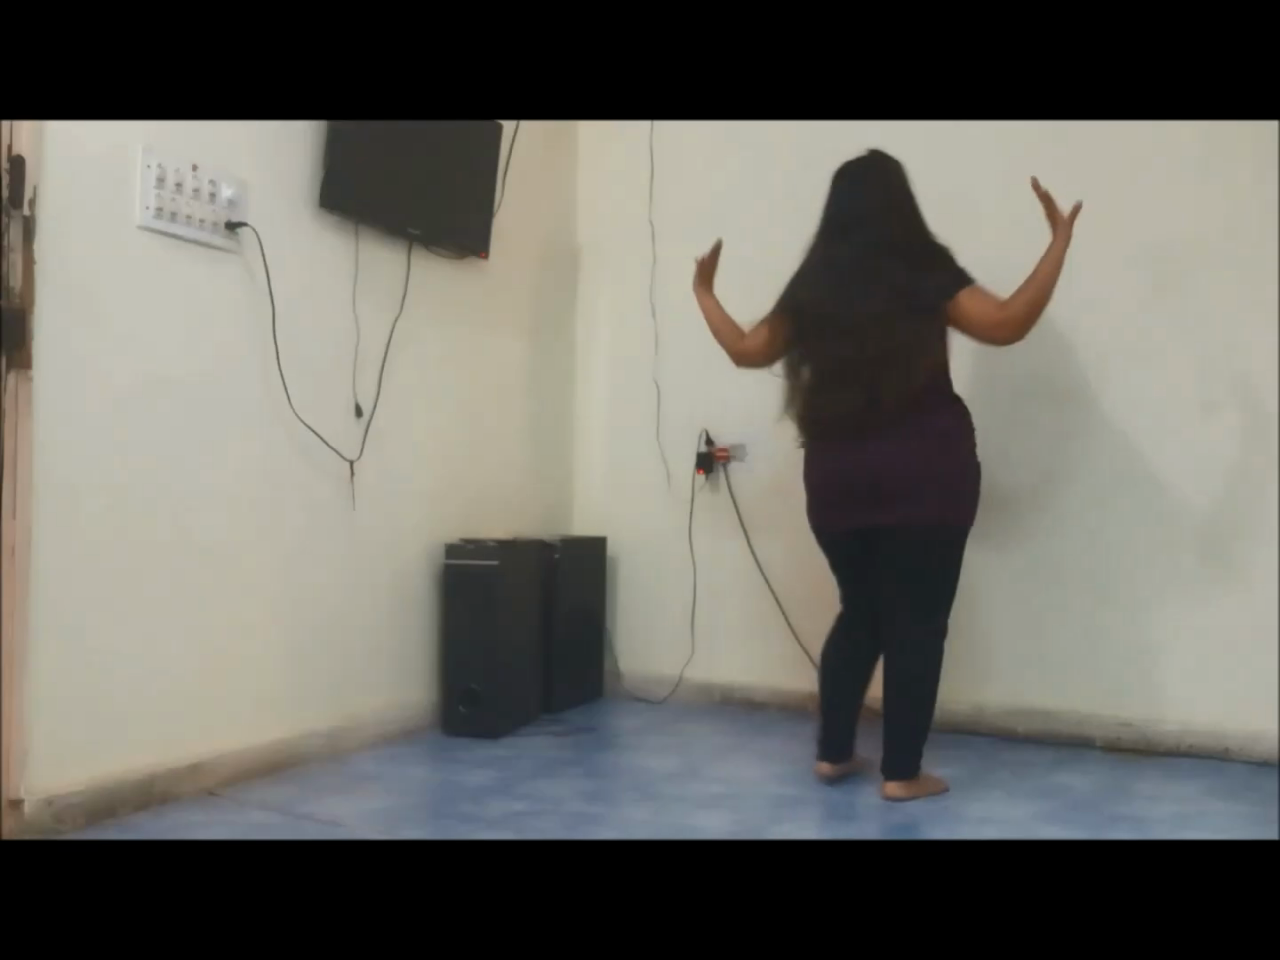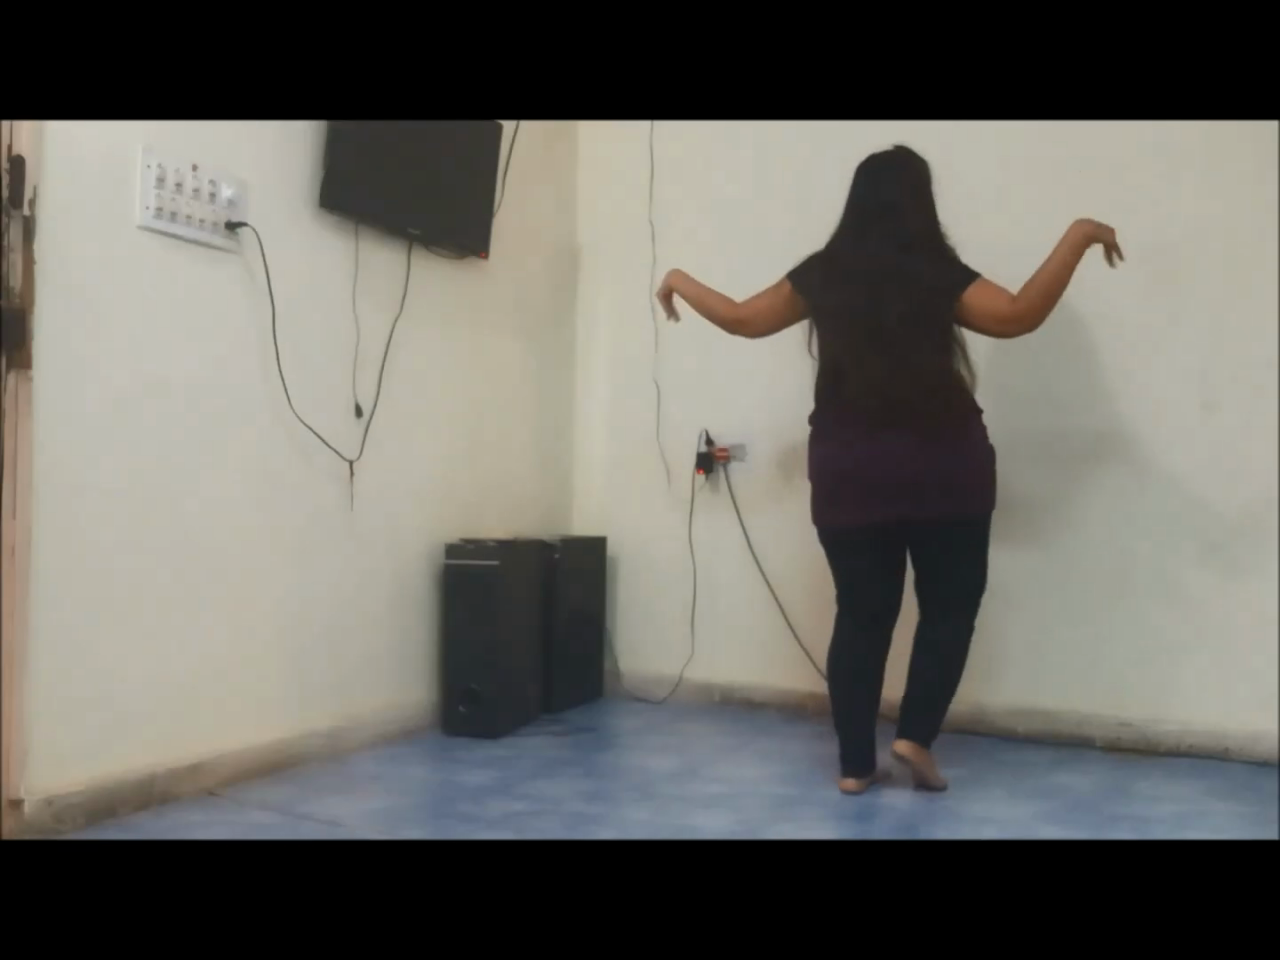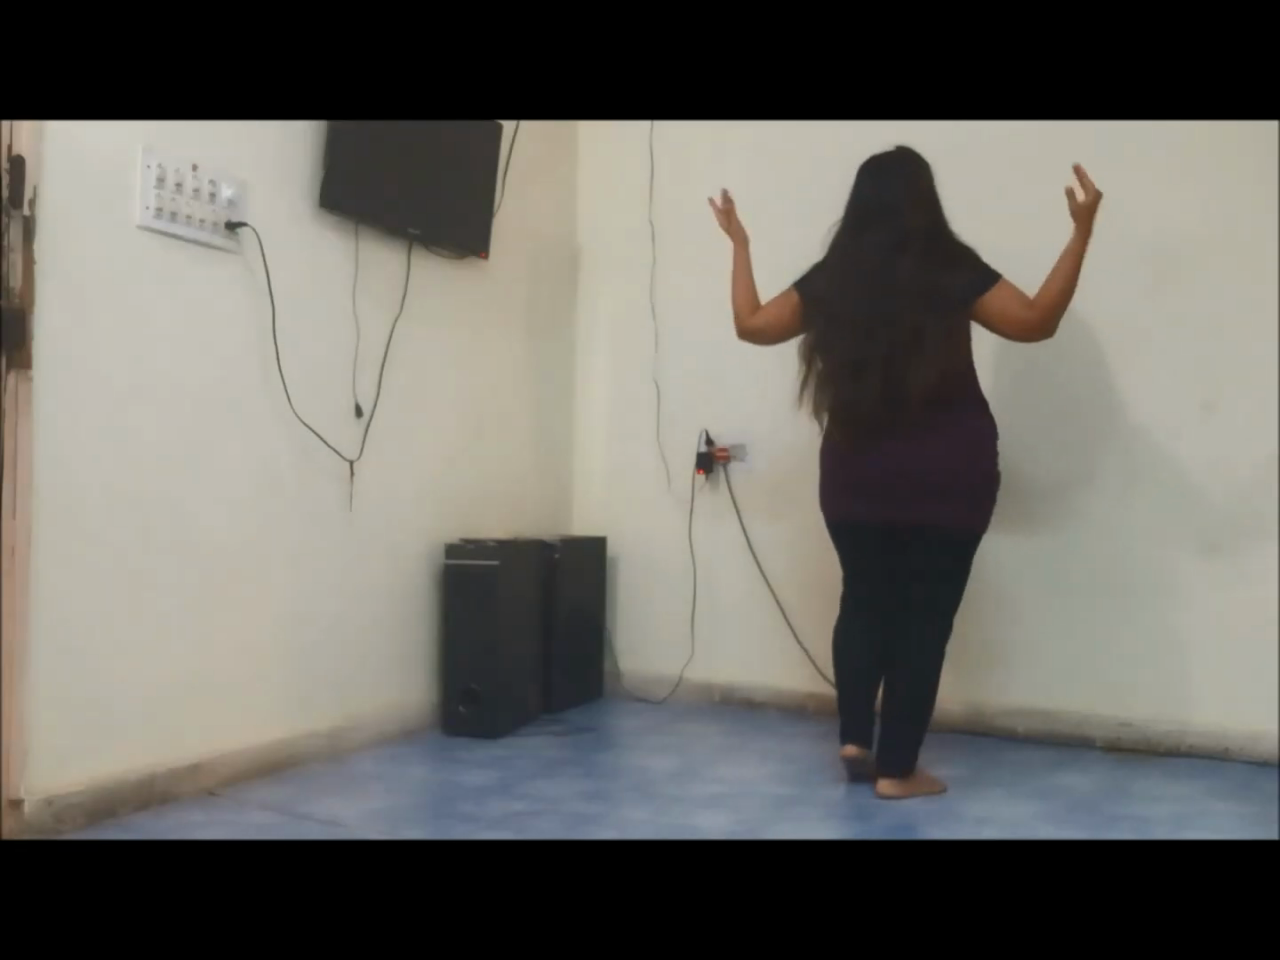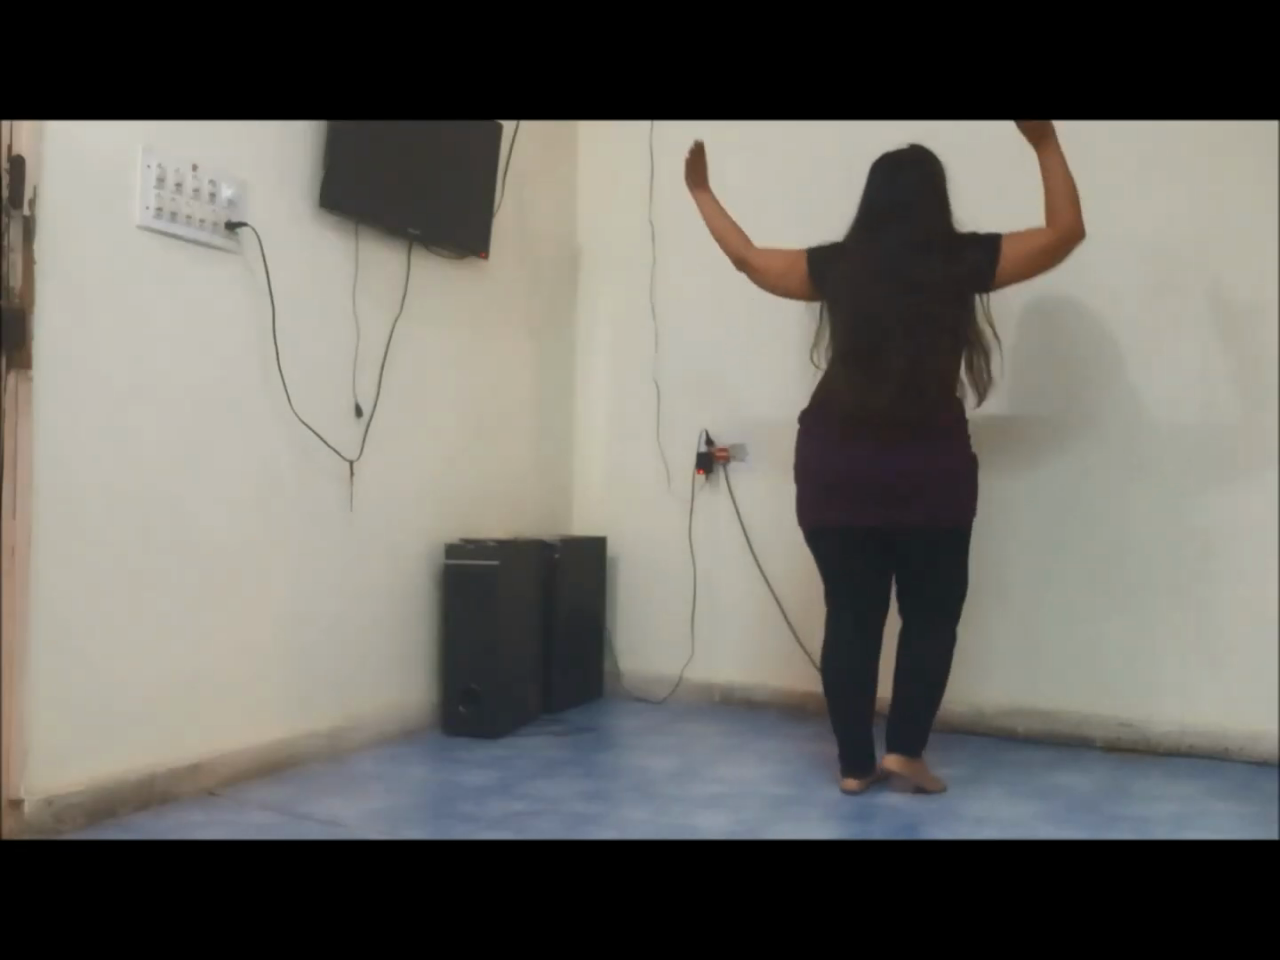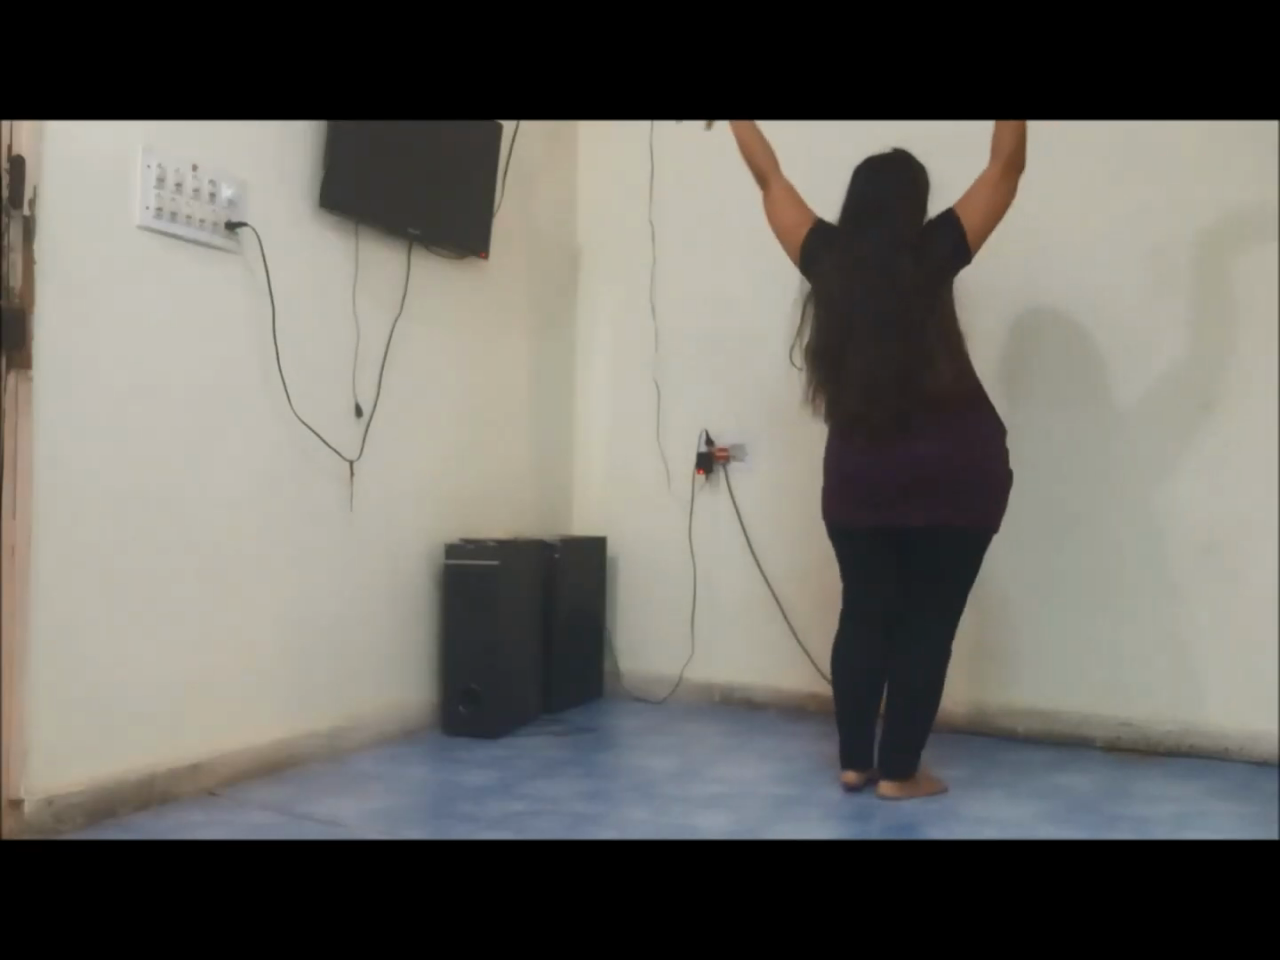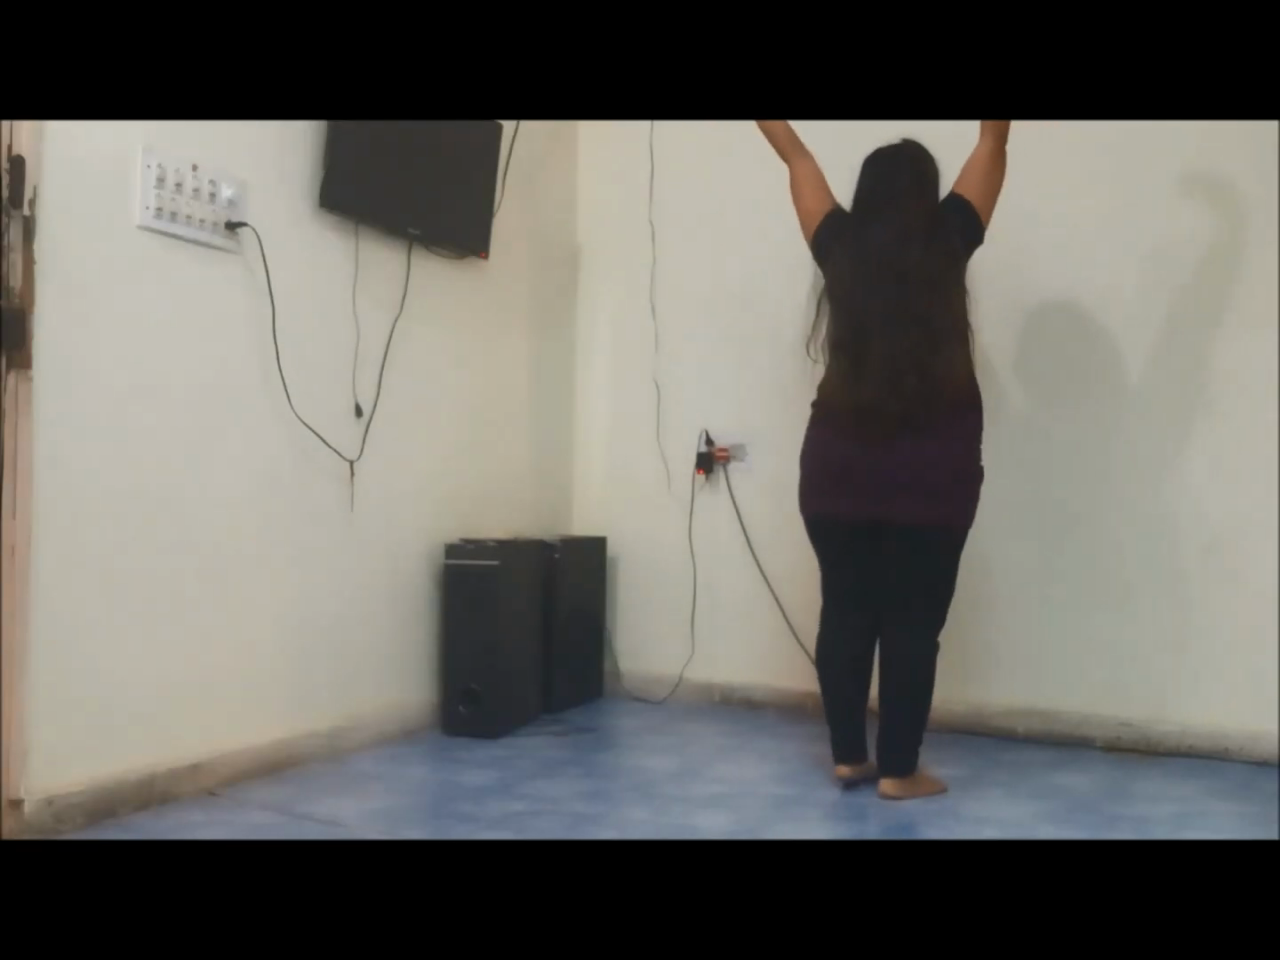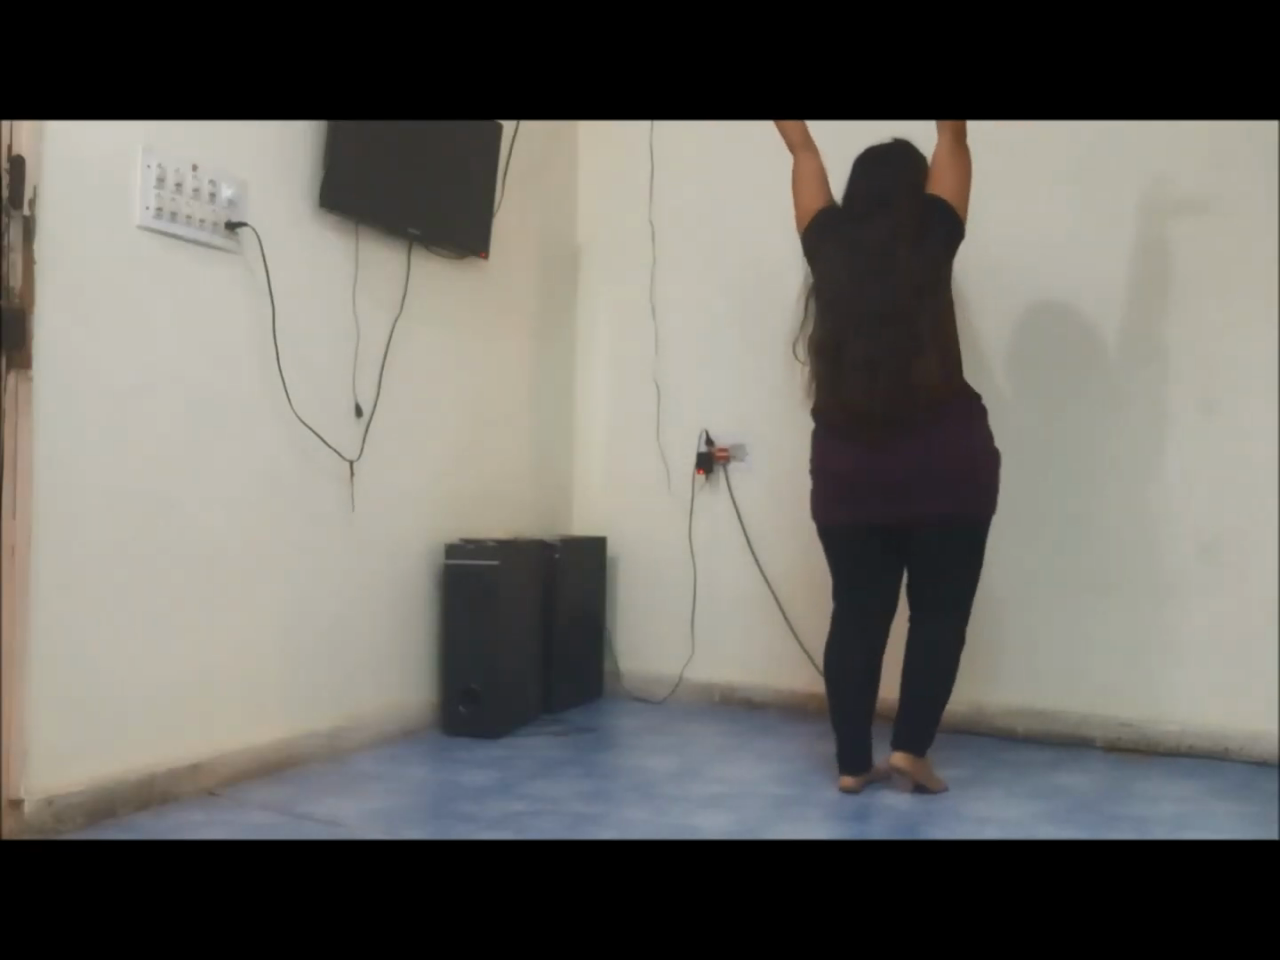
dt=0.5s
person 1, frame 1
left shoulder: (815, 284)
right shoulder: (922, 270)
left elbow: (748, 351)
right elbow: (1006, 325)
left wrist: (704, 293)
right wrist: (1059, 243)
left hip: (837, 473)
right hip: (923, 472)
left knee: (861, 611)
right knee: (916, 620)
left ankle: (834, 751)
right ankle: (902, 771)
person 1, frame 2
left shoulder: (825, 275)
right shoulder: (936, 273)
left elbow: (743, 319)
right elbow: (1018, 316)
left wrist: (678, 283)
right wrist: (1075, 242)
left hip: (848, 471)
right hip: (943, 467)
left knee: (861, 615)
right knee: (950, 607)
left ankle: (855, 764)
right ankle: (915, 736)
person 1, frame 3
left shoulder: (832, 279)
right shoulder: (949, 270)
left elbow: (752, 325)
right elbow: (1036, 321)
left wrist: (738, 242)
right wrist: (1081, 233)
left hip: (855, 468)
right hip: (944, 472)
left knee: (864, 604)
right knee: (924, 617)
left ankle: (854, 739)
right ankle: (896, 767)
person 1, frame 4
left shoulder: (840, 267)
right shoulder: (959, 264)
left elbow: (748, 259)
right elbow: (1064, 232)
left wrist: (701, 191)
right wrist: (1045, 145)
left hip: (835, 468)
right hip: (929, 471)
left knee: (851, 617)
right knee: (932, 615)
left ankle: (854, 764)
right ankle: (905, 750)
person 1, frame 5
left shoulder: (826, 259)
right shoulder: (933, 253)
left elbow: (768, 176)
right elbow: (1006, 165)
left wrist: (740, 130)
left hip: (858, 469)
right hip: (953, 471)
left knee: (864, 616)
right knee: (928, 624)
left ankle: (854, 760)
right ankle: (899, 771)
person 1, frame 6
left shoulder: (839, 246)
right shoulder: (947, 242)
left elbow: (794, 155)
right elbow: (992, 141)
left wrist: (775, 131)
left hip: (837, 462)
right hip: (930, 470)
left knee: (845, 610)
right knee: (913, 621)
left ankle: (848, 754)
right ankle: (898, 768)
person 1, frame 7
left shoulder: (829, 245)
right shoulder: (931, 241)
left elbow: (801, 148)
right elbow: (953, 141)
left hip: (848, 468)
right hip: (944, 467)
left knee: (857, 614)
right knee: (940, 613)
left ankle: (852, 761)
right ankle: (909, 748)
